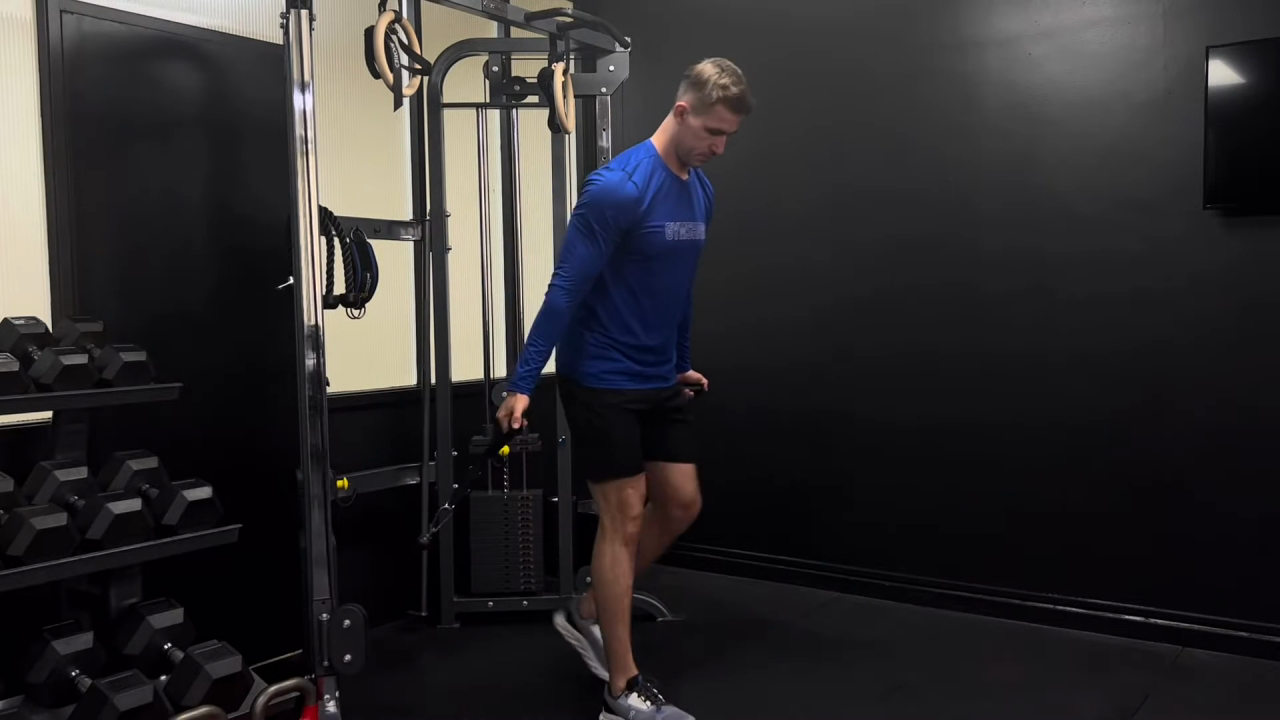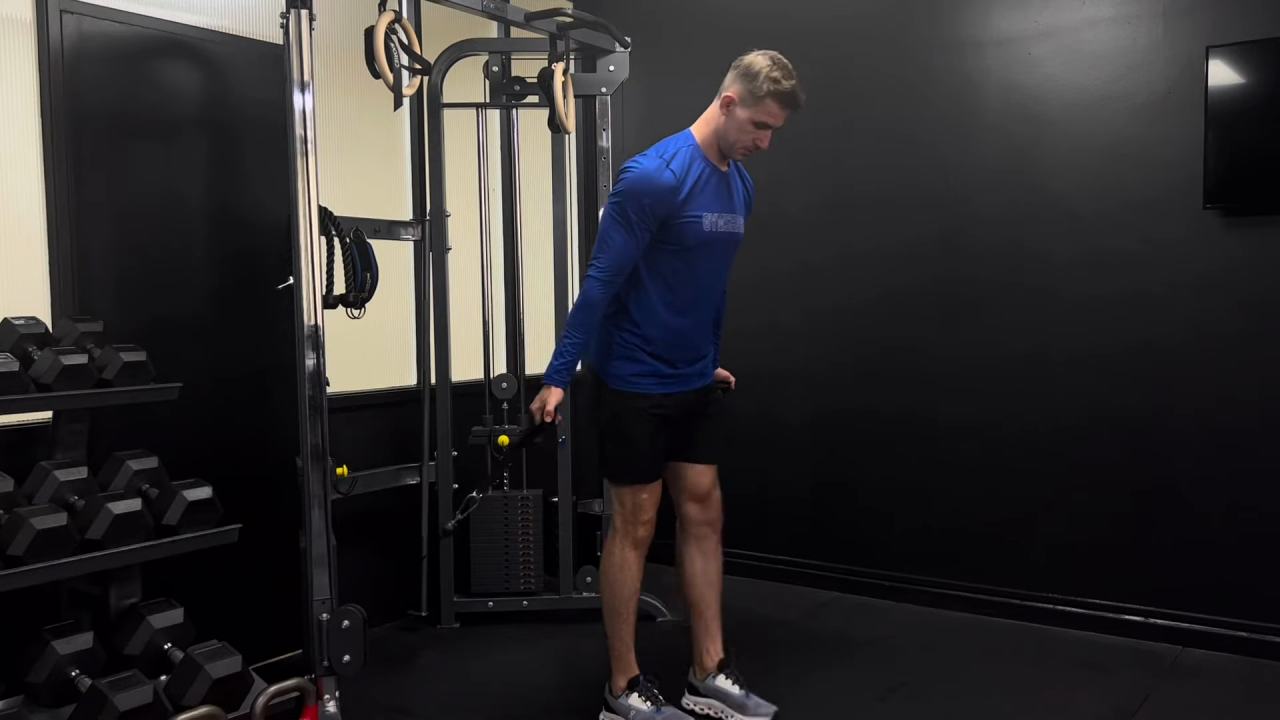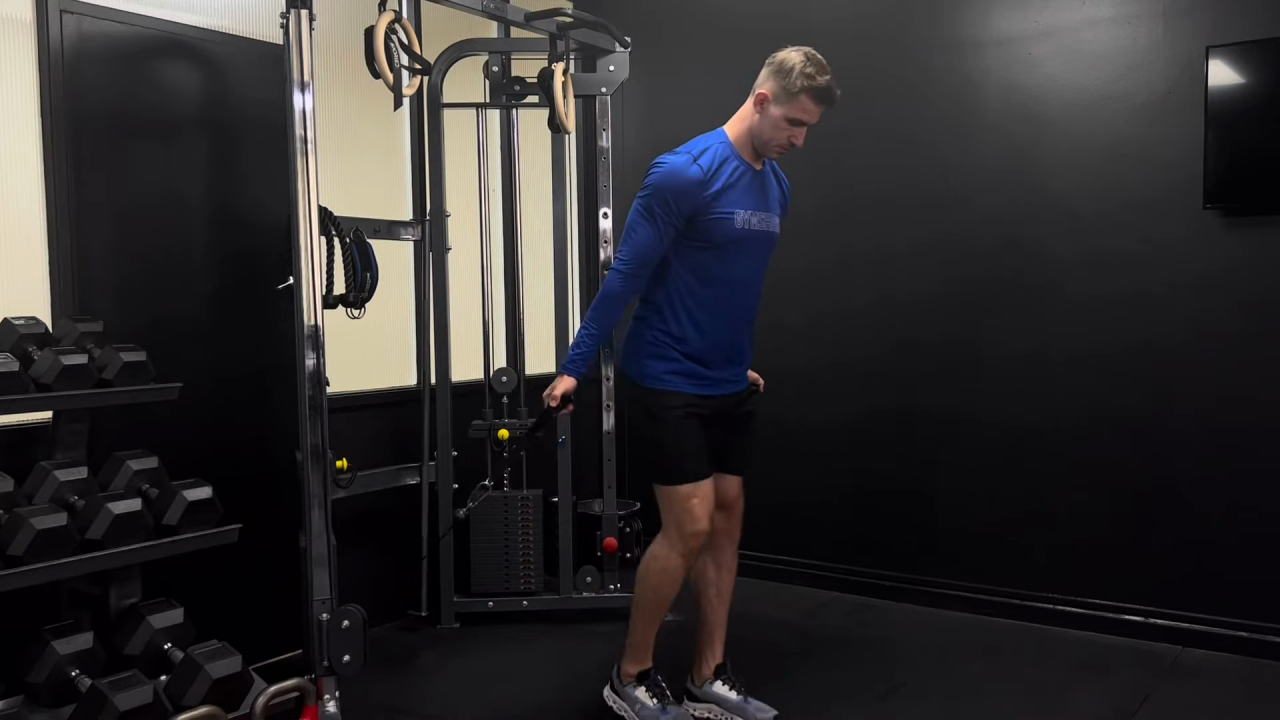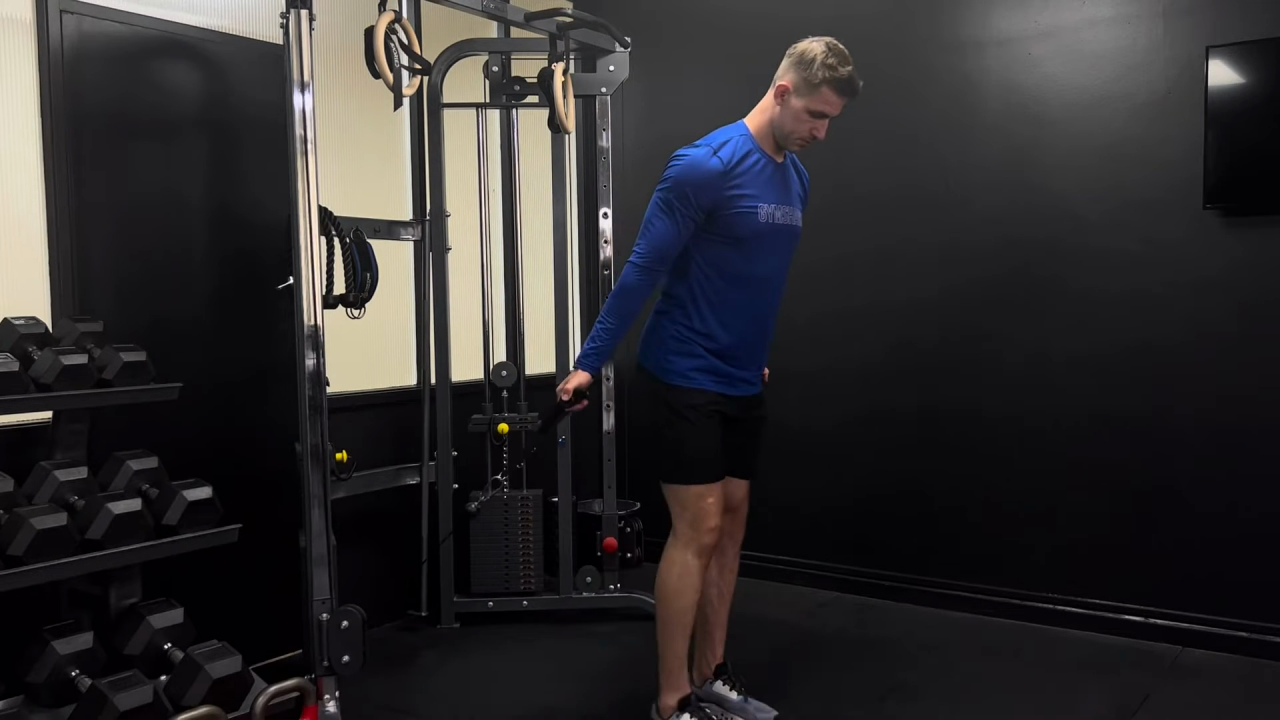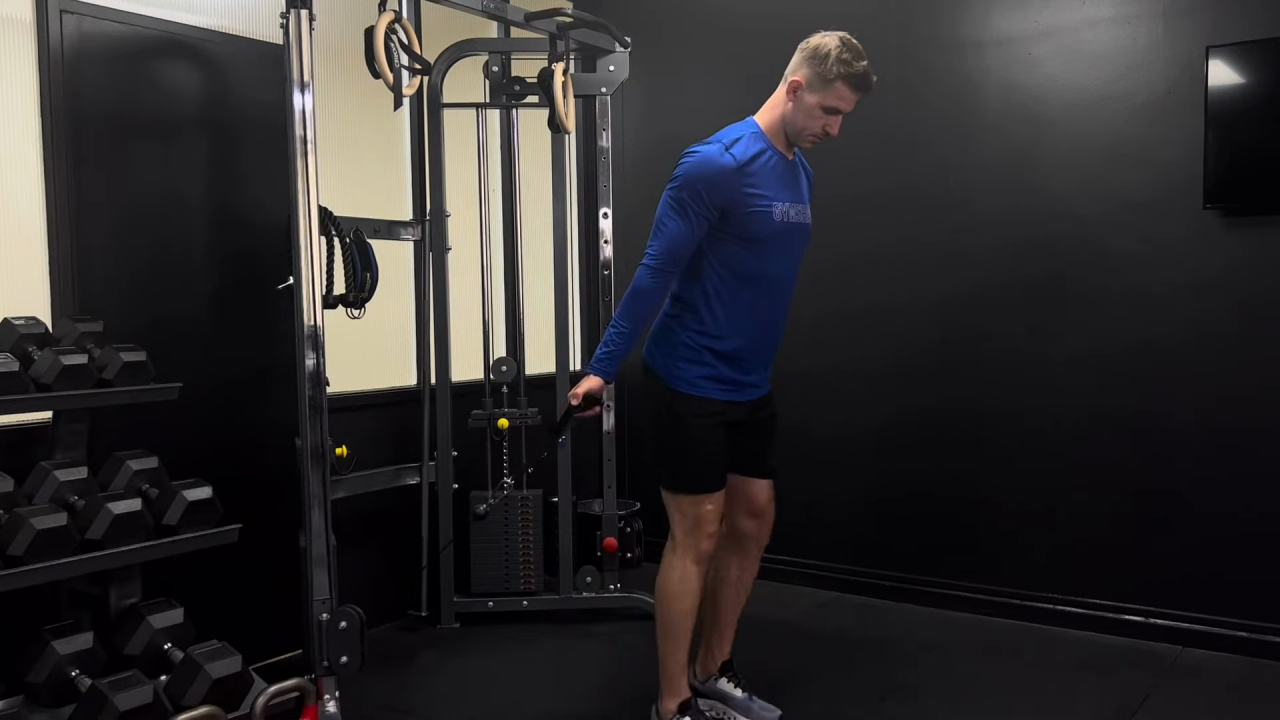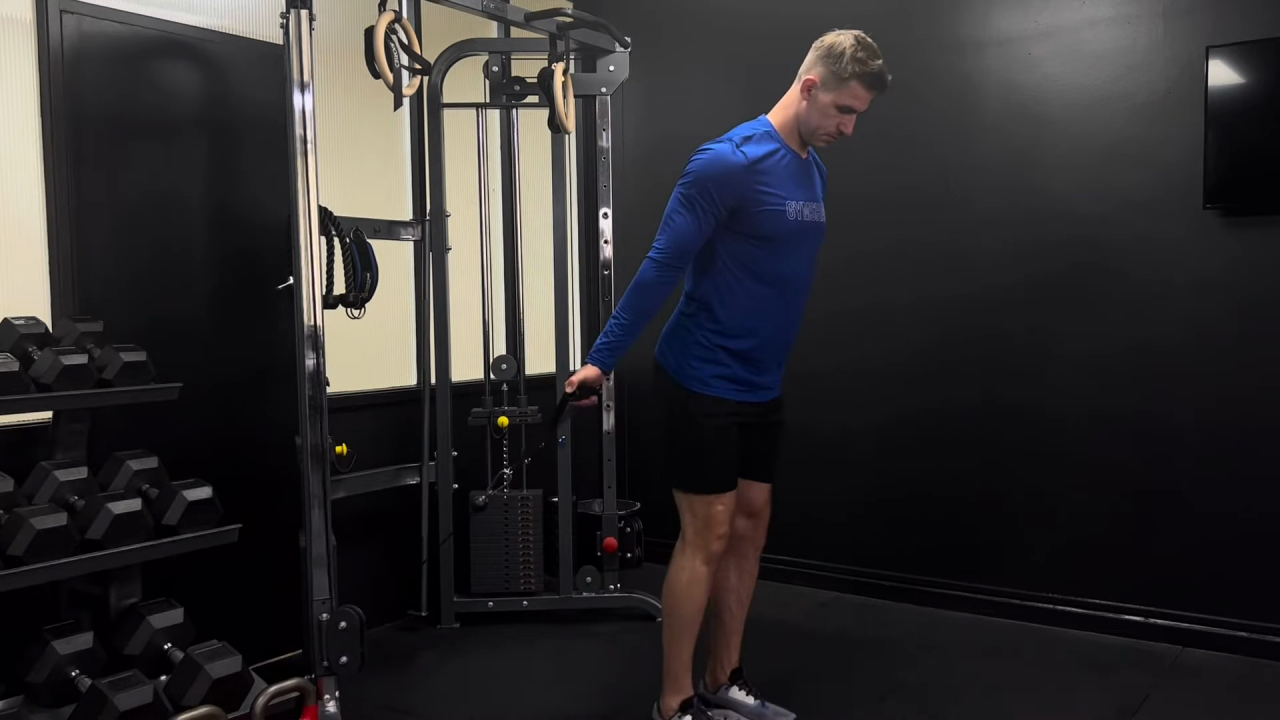
dt=0.2s
person 1, frame 1
left shoulder: (700, 190)
right shoulder: (617, 188)
right elbow: (567, 290)
left wrist: (682, 364)
right wrist: (522, 383)
left hip: (658, 380)
right hip: (602, 380)
left knee: (681, 504)
right knee: (626, 521)
left ankle: (588, 611)
person 1, frame 2
left shoulder: (739, 185)
right shoulder: (653, 176)
right elbow: (602, 282)
left wrist: (712, 361)
right wrist: (558, 378)
left hip: (693, 382)
right hip: (633, 382)
left knee: (705, 514)
right knee: (636, 526)
person 1, frame 3
left shoulder: (775, 185)
right shoulder: (684, 173)
right elbow: (626, 275)
right wrist: (576, 366)
left hip: (728, 387)
right hip: (665, 384)
left knee: (725, 522)
right knee: (689, 528)
person 1, frame 4
left shoulder: (795, 177)
right shoulder: (705, 166)
right elbow: (644, 268)
right wrist: (589, 361)
left hip: (742, 384)
right hip: (683, 380)
left knee: (729, 527)
right knee: (699, 531)
person 1, frame 5
left shoulder: (800, 173)
right shoulder: (716, 164)
right elbow: (657, 271)
right wrist: (602, 368)
left hip: (750, 386)
right hip: (693, 384)
left knee: (753, 524)
right knee: (698, 538)
person 1, frame 6
left shoulder: (813, 171)
right shoulder: (730, 162)
right elbow: (664, 265)
right wrist: (601, 358)
left hip: (760, 387)
right hip: (704, 384)
left knee: (749, 530)
right knee: (707, 538)
